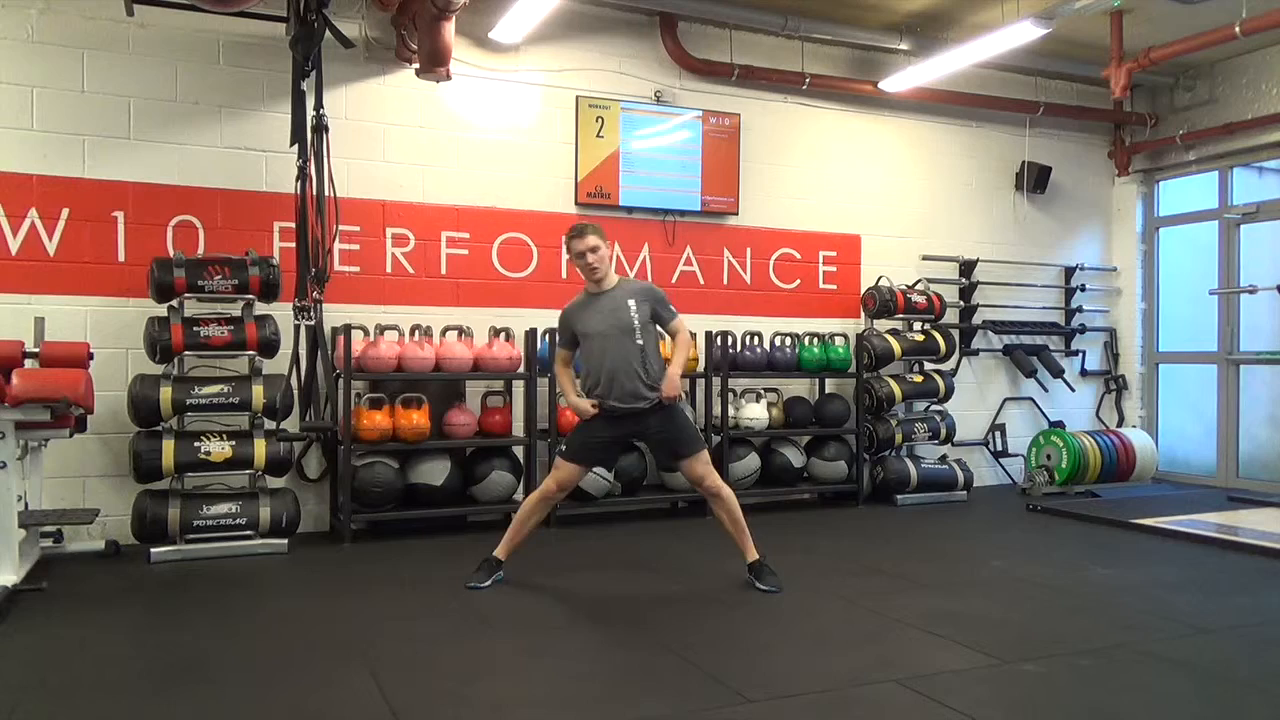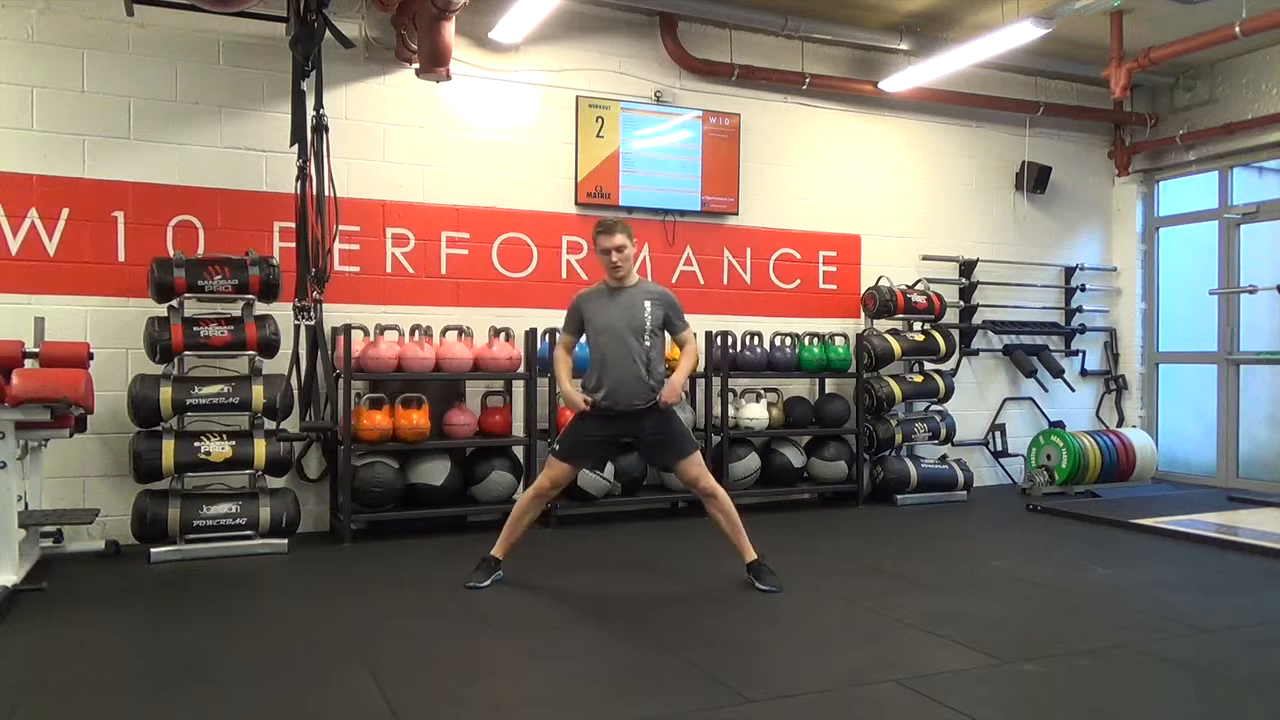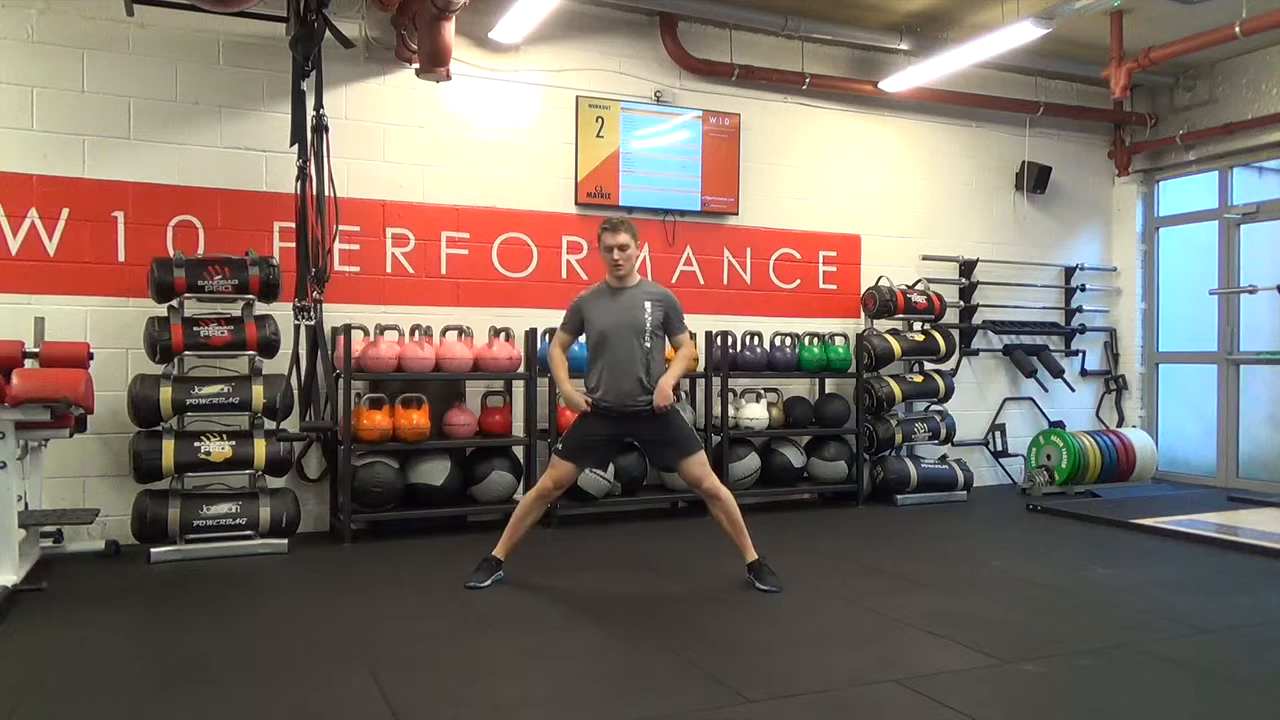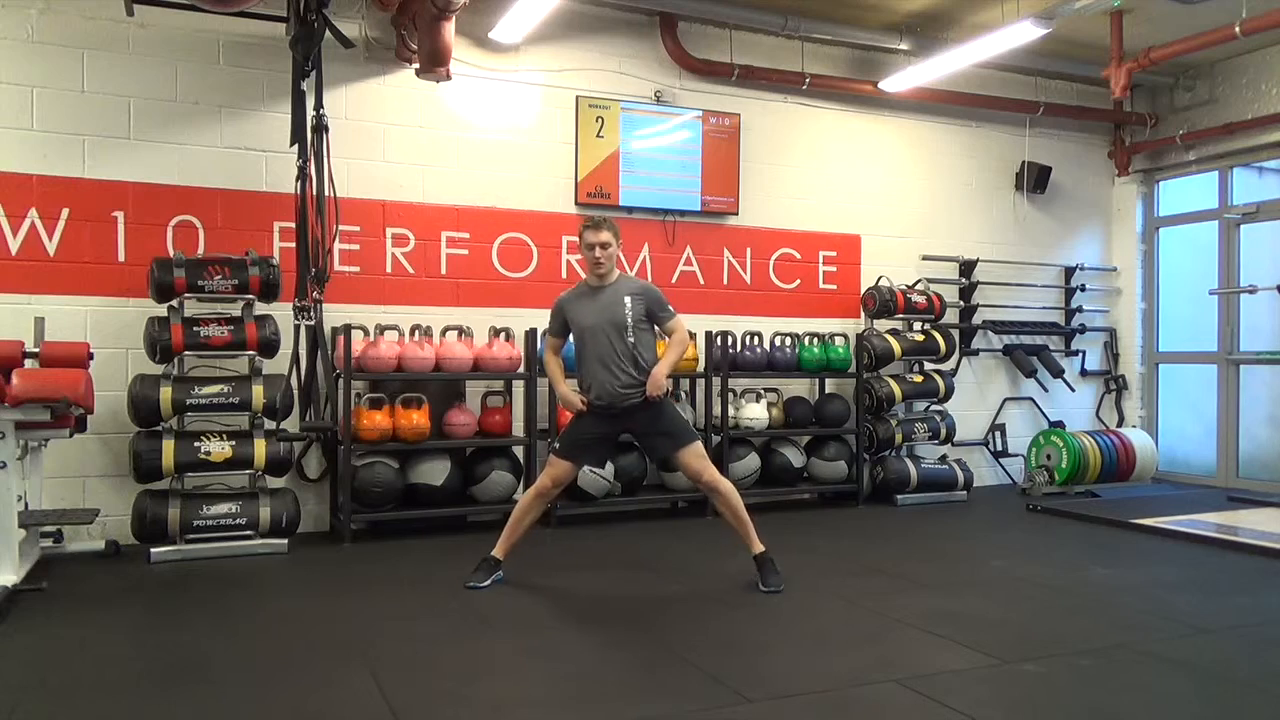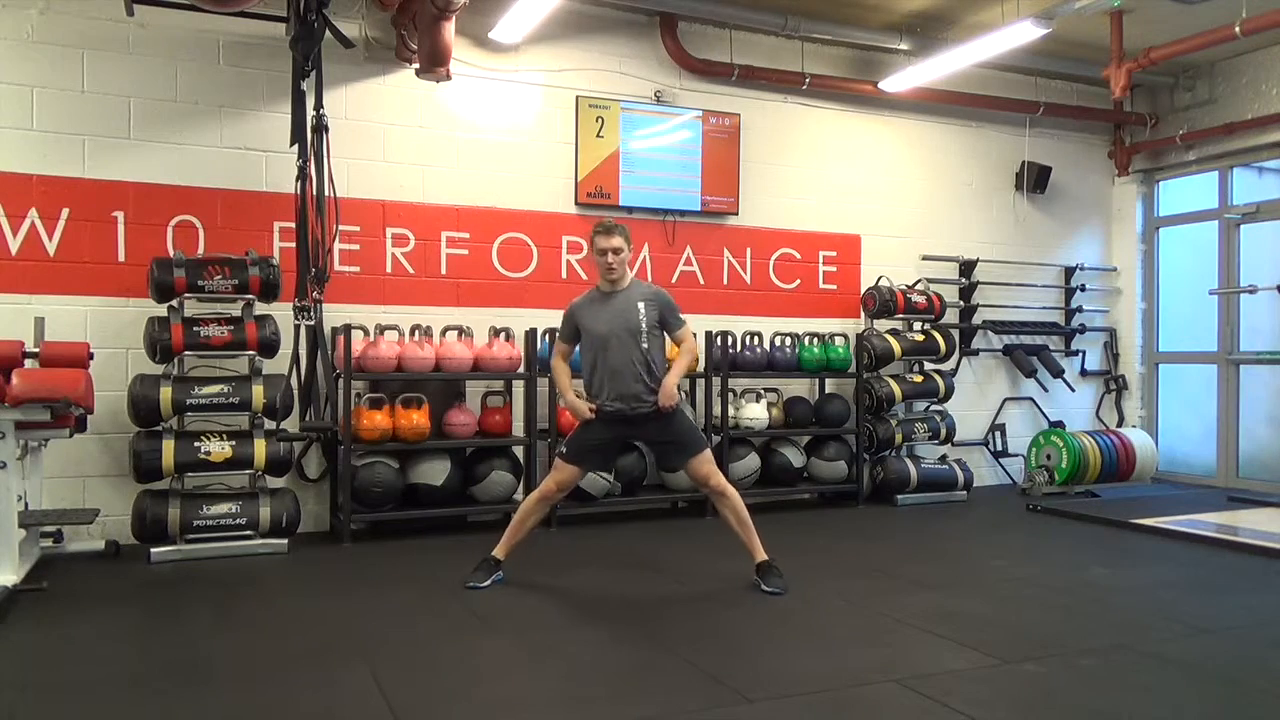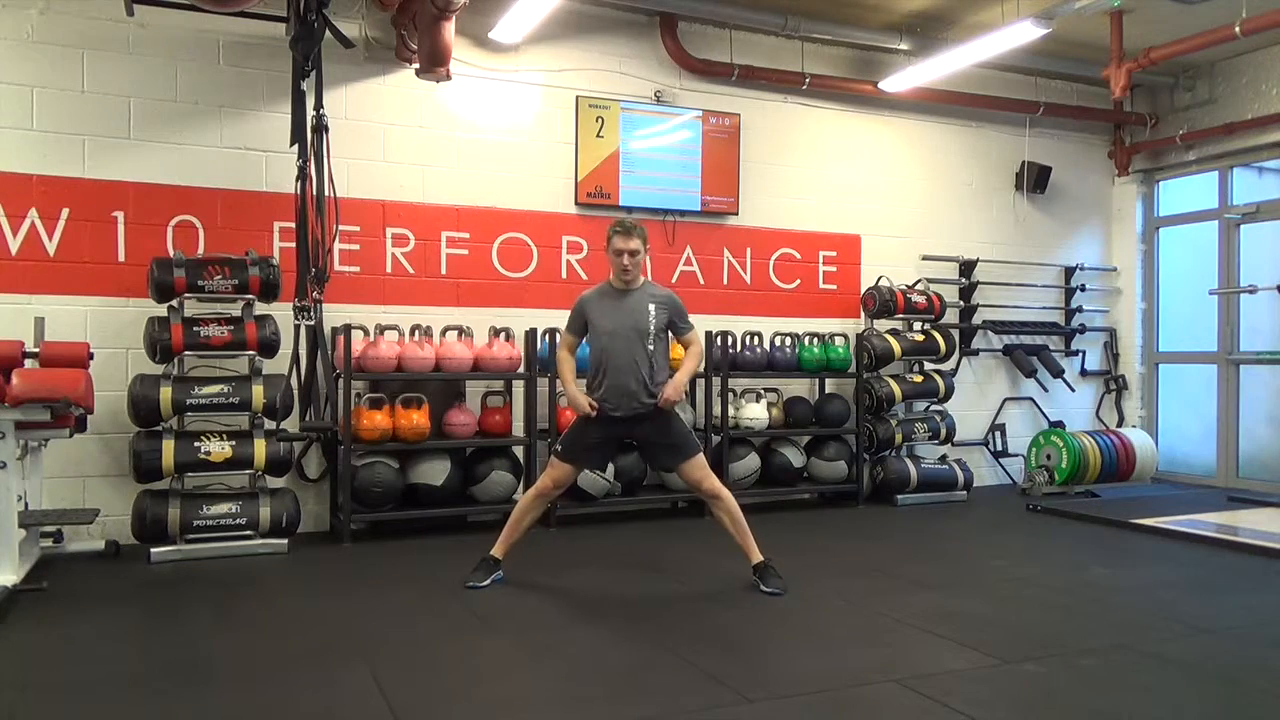
dt=0.2s
person 1, frame 1
left shoulder: (645, 292)
right shoulder: (572, 313)
left elbow: (682, 335)
right elbow: (562, 363)
left wrist: (674, 371)
right wrist: (573, 397)
left hip: (657, 408)
right hip: (604, 414)
left knee: (711, 484)
right knee: (553, 487)
left ankle: (754, 563)
right ankle: (496, 560)
person 1, frame 2
left shoulder: (660, 297)
right shoulder: (585, 301)
left elbow: (689, 345)
right elbow: (563, 348)
left wrist: (678, 379)
right wrist: (567, 389)
left hip: (652, 411)
right hip: (597, 412)
left knee: (705, 485)
right knee: (546, 486)
left ankle: (753, 562)
right ankle: (494, 560)
person 1, frame 3
left shoulder: (660, 298)
right shoulder: (585, 302)
left elbow: (686, 347)
right elbow: (558, 348)
left wrist: (668, 380)
right wrist: (567, 391)
left hip: (654, 410)
right hip: (600, 412)
left knee: (708, 485)
right knee: (549, 486)
left ankle: (753, 562)
right ankle: (495, 560)
person 1, frame 4
left shoulder: (642, 291)
right shoulder: (567, 303)
left elbow: (680, 335)
right elbow: (551, 350)
left wrist: (661, 369)
right wrist: (562, 390)
left hip: (647, 404)
right hip: (595, 409)
left knee: (707, 477)
right knee: (547, 485)
left ankle: (760, 556)
right ankle: (494, 560)
person 1, frame 5
left shoulder: (654, 296)
right shoulder: (579, 308)
left elbow: (688, 342)
right elbow: (559, 357)
left wrist: (673, 377)
right wrist: (570, 398)
left hip: (658, 412)
right hip: (604, 415)
left knee: (715, 483)
right knee: (552, 488)
left ankle: (763, 563)
right ankle: (495, 560)
person 1, frame 6
left shoulder: (665, 299)
right shoulder: (589, 301)
left elbow: (695, 346)
right elbow: (565, 349)
left wrist: (679, 380)
right wrist: (573, 391)
left hip: (654, 413)
right hip: (600, 414)
left knee: (709, 487)
right knee: (547, 486)
left ankle: (760, 564)
right ankle: (494, 560)
